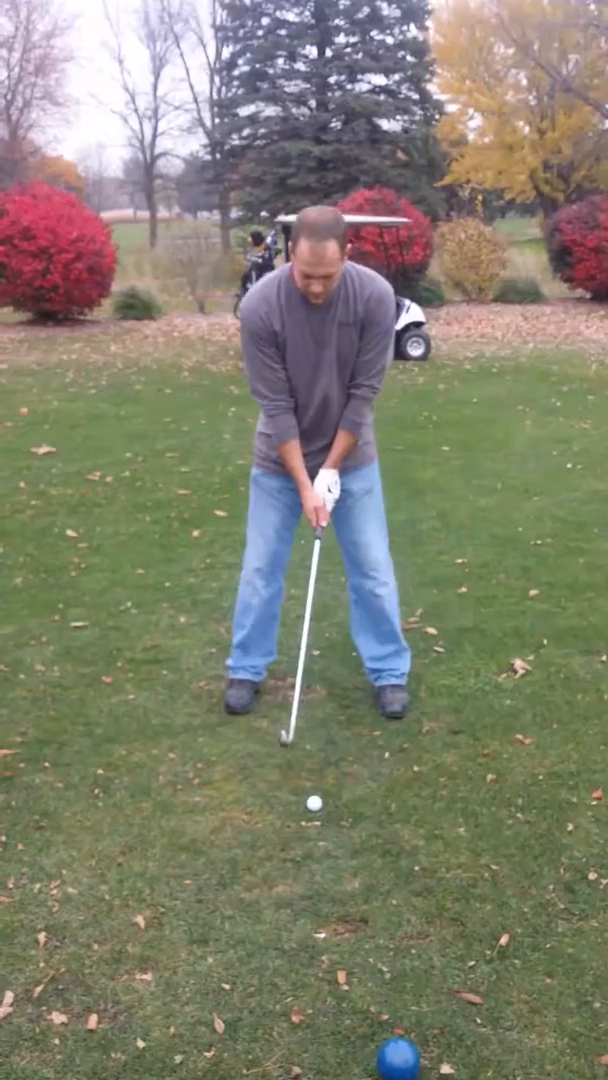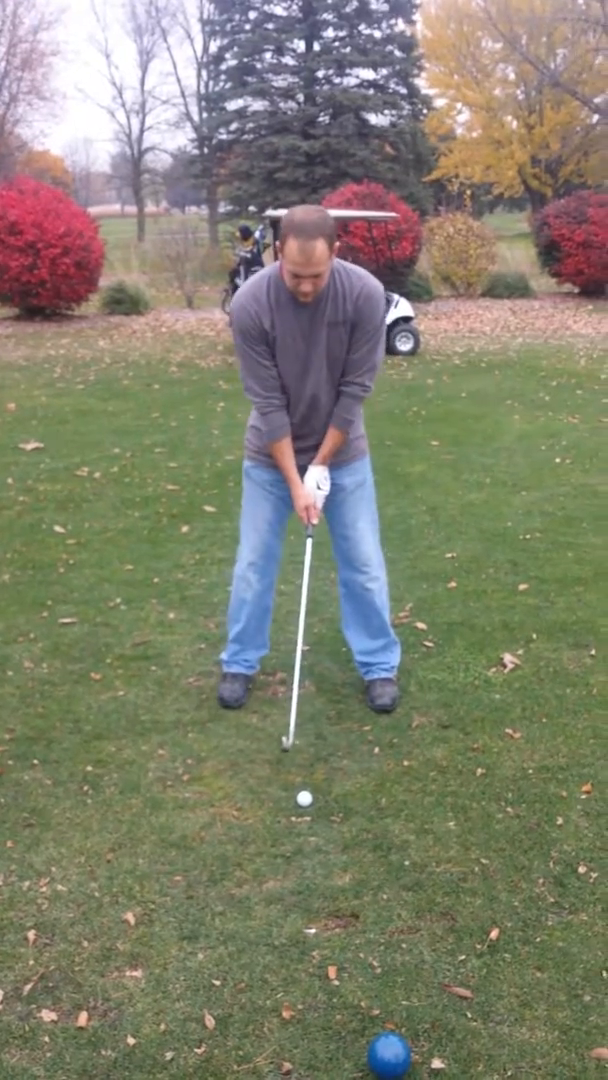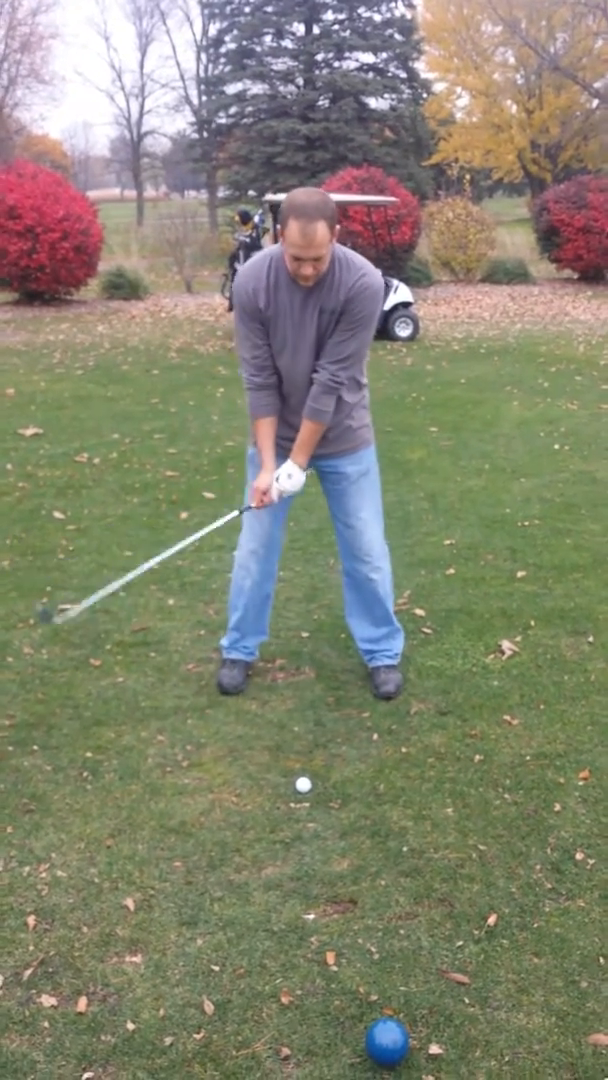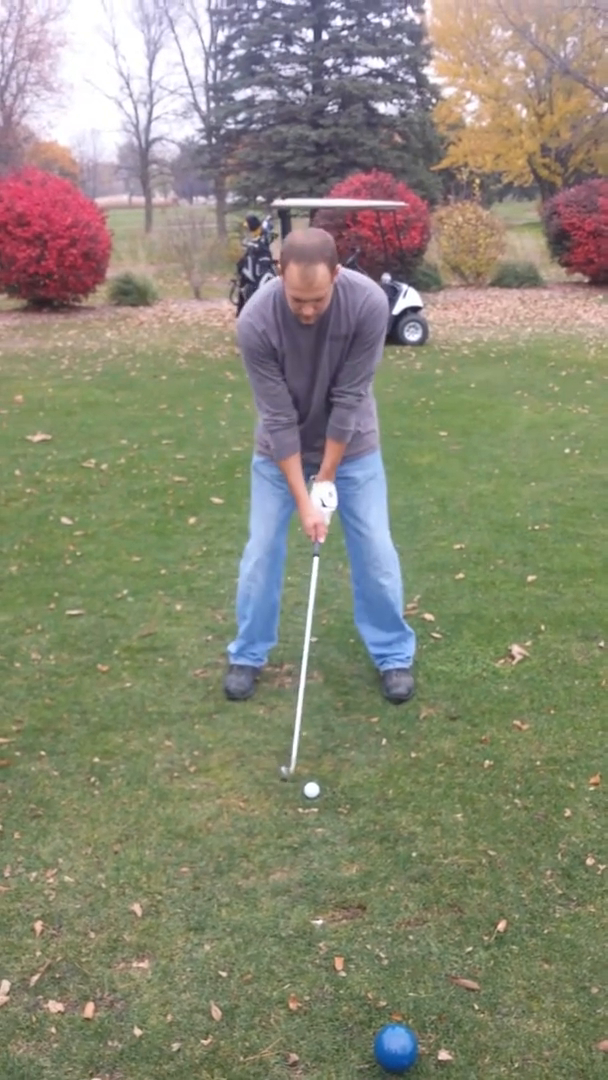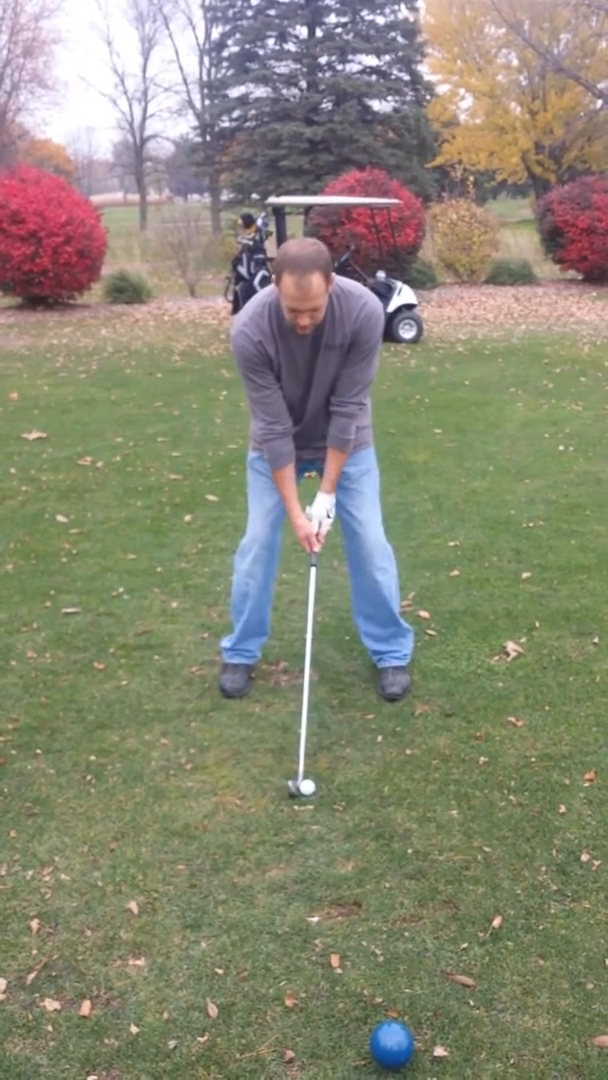
dt=0.7s
person 1, frame 1
left shoulder: (375, 296)
right shoulder: (260, 304)
left elbow: (365, 391)
right elbow: (275, 403)
left wrist: (332, 469)
right wrist: (304, 484)
left hip: (350, 453)
right hip: (280, 455)
left knee: (372, 566)
right knee: (261, 565)
left ankle: (389, 671)
right ankle: (246, 668)
person 1, frame 2
left shoulder: (365, 293)
right shoulder: (249, 304)
left elbow: (355, 388)
right elbow: (267, 402)
left wrist: (321, 465)
right wrist: (295, 482)
left hip: (342, 450)
right hip: (271, 452)
left knee: (363, 560)
right knee: (255, 559)
left ankle: (378, 664)
right ankle: (240, 662)
person 1, frame 3
left shoulder: (363, 283)
right shoulder: (251, 281)
left elbow: (333, 380)
right elbow: (259, 379)
left wrist: (298, 462)
right wrist: (266, 463)
left hip: (343, 436)
right hip: (276, 432)
left knee: (365, 547)
right knee: (256, 545)
left ankle: (382, 652)
right ankle: (239, 649)
person 1, frame 4
left shoulder: (369, 303)
right shoulder: (255, 321)
left elbow: (349, 399)
right elbow: (278, 417)
left wrist: (327, 478)
right wrist: (303, 500)
left hip: (351, 444)
right hip: (280, 447)
left knee: (374, 548)
right knee: (263, 548)
left ankle: (394, 655)
right ankle: (247, 654)
person 1, frame 5
left shoulder: (365, 311)
right shoulder: (249, 329)
left elbow: (349, 406)
right elbow: (272, 425)
left wrist: (328, 490)
right wrist: (294, 512)
left hip: (345, 441)
right hip: (276, 445)
left knee: (369, 543)
right knee: (258, 542)
left ankle: (391, 652)
right ankle: (240, 652)
